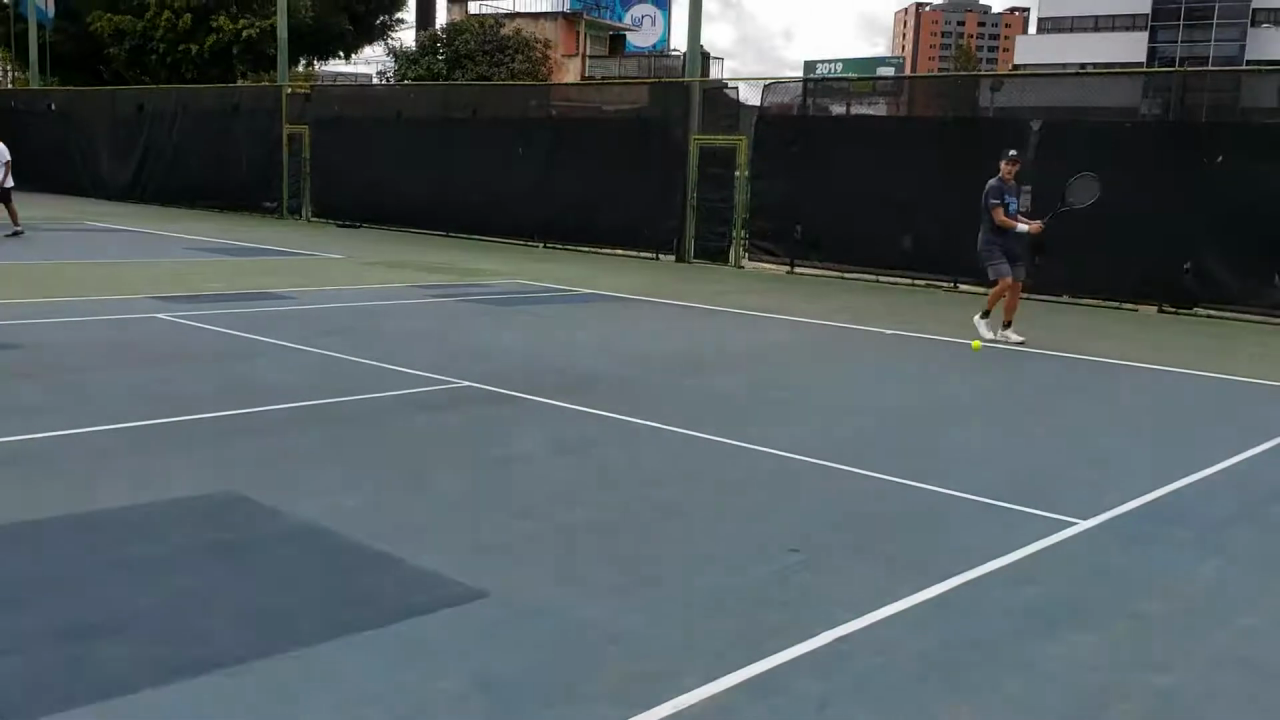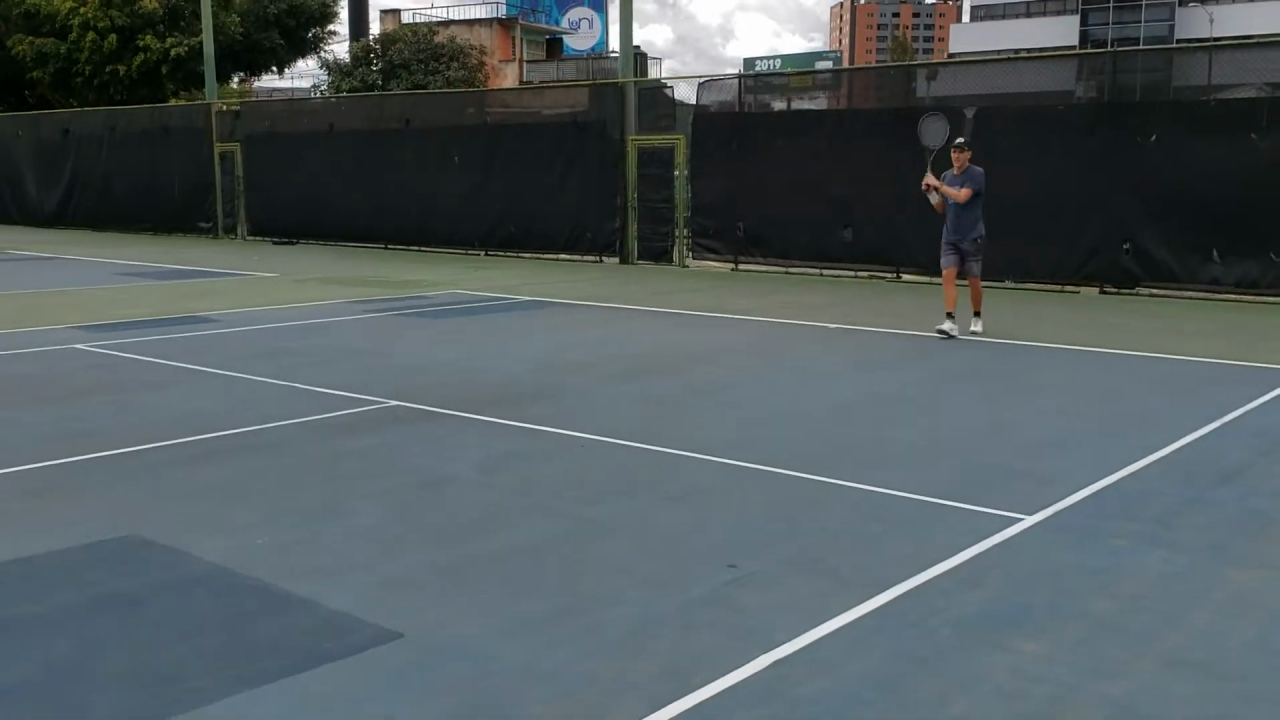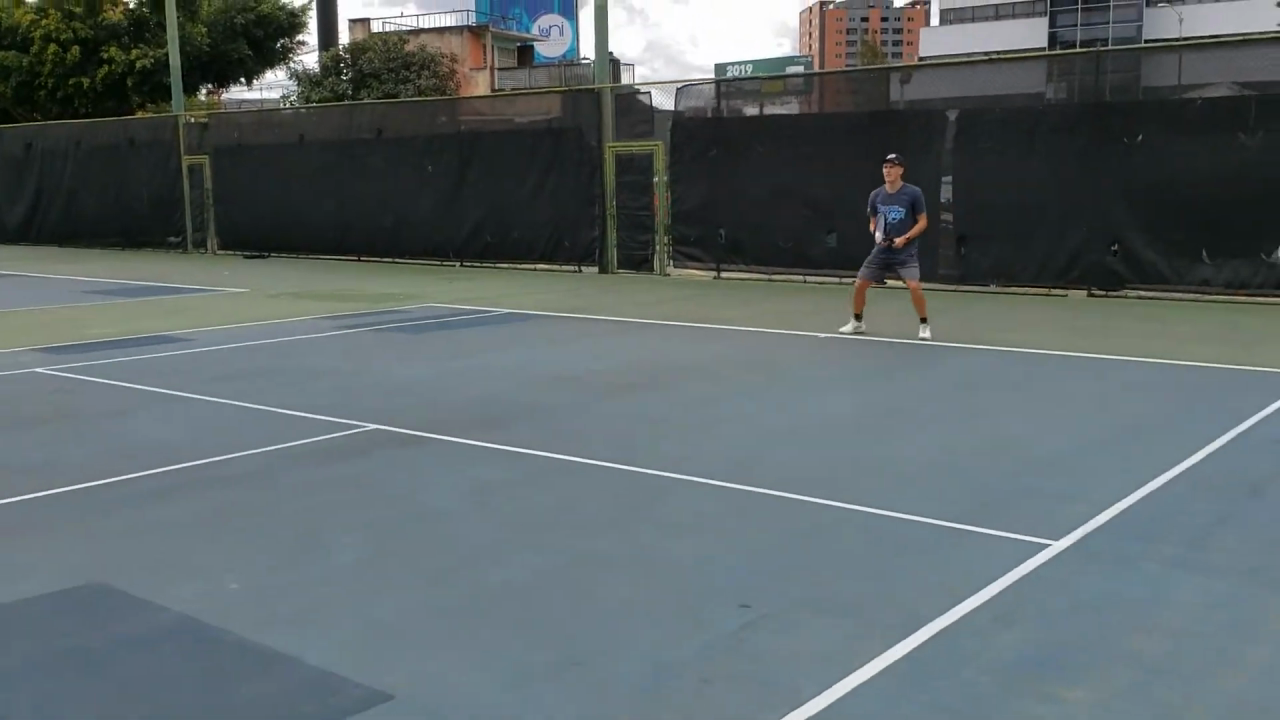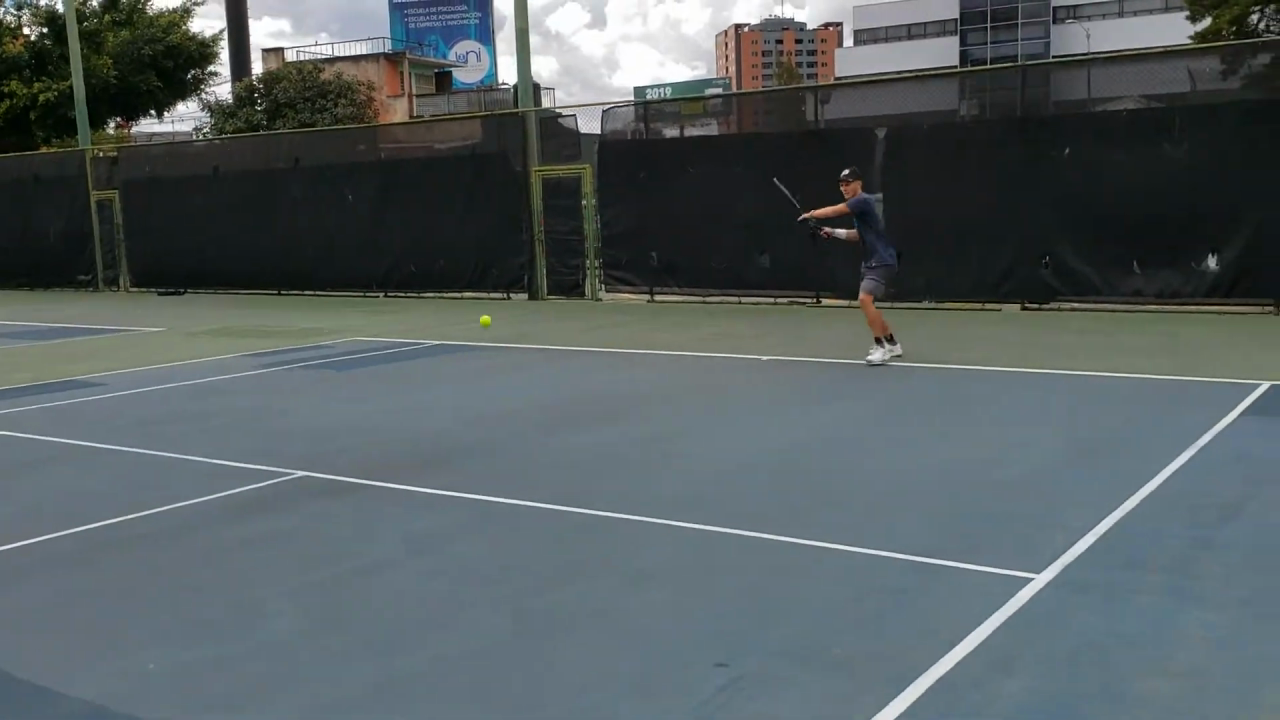
dt=1s
person 1, frame 1
left shoulder: (1012, 186)
right shoulder: (994, 187)
right elbow: (1000, 219)
left wrist: (1028, 222)
right wrist: (1027, 229)
left hip: (1011, 244)
right hip: (992, 244)
left knee: (1016, 286)
right knee: (1005, 283)
left ankle: (1006, 329)
right ankle: (983, 316)
person 1, frame 2
left shoulder: (977, 173)
right shoulder: (946, 176)
left elbow: (961, 198)
left wrist: (937, 185)
right wrist: (931, 193)
left hip: (972, 236)
right hip: (950, 236)
left knee: (973, 280)
right knee: (948, 275)
left ankle: (977, 318)
right ankle: (950, 323)
person 1, frame 3
left shoulder: (914, 193)
right shoulder: (875, 195)
left elbow: (923, 222)
left wrist: (904, 238)
right wrist: (877, 235)
left hip: (905, 251)
right hip: (882, 251)
left knee: (914, 286)
right knee: (859, 286)
left ankle: (924, 325)
right ankle: (857, 321)
person 1, frame 4
left shoulder: (863, 200)
right shoulder: (859, 202)
left elbow: (833, 211)
left wrist: (810, 214)
right wrist: (834, 232)
left hip: (883, 262)
right hip: (874, 262)
left knee: (864, 299)
right knee: (867, 304)
left ankle: (881, 348)
right ankle: (892, 345)
